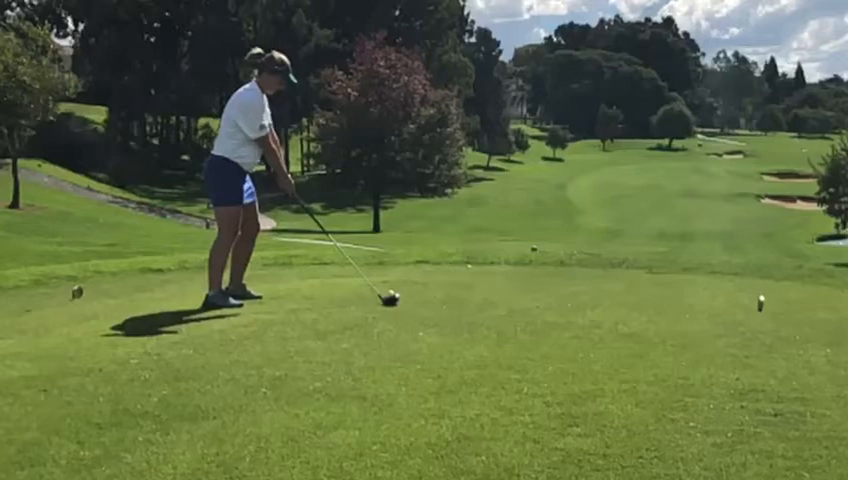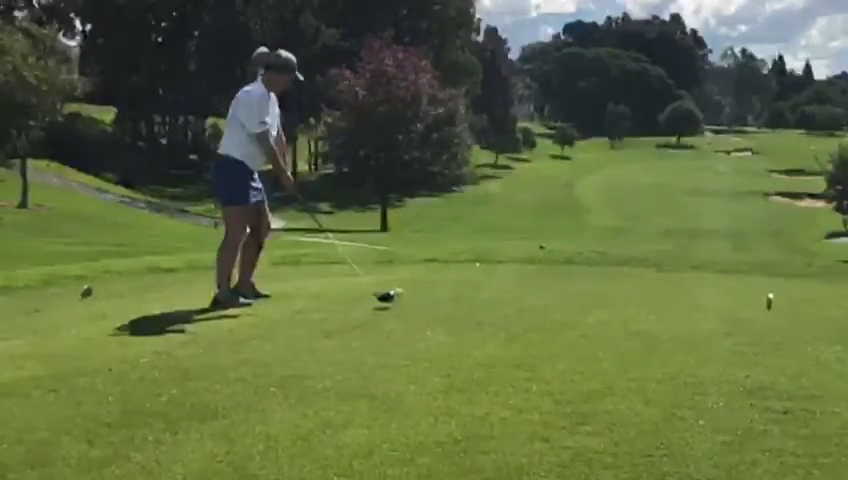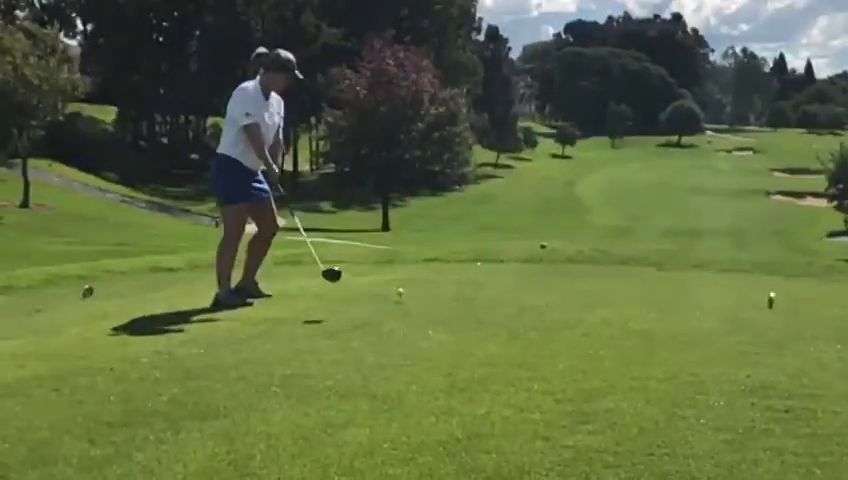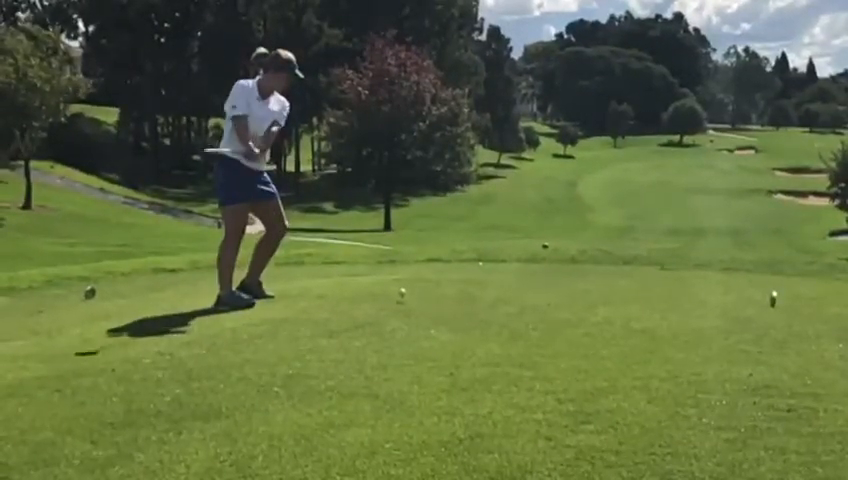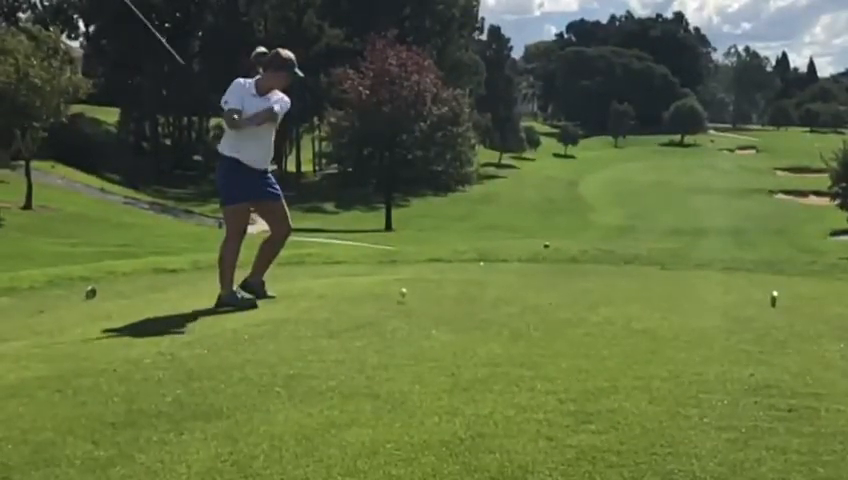
dt=1s
person 1, frame 1
left shoulder: (259, 97)
right shoulder: (249, 99)
left elbow: (273, 138)
right elbow: (265, 144)
left wrist: (283, 173)
right wrist: (283, 176)
left hip: (239, 171)
right hip: (225, 169)
left knee: (251, 228)
right knee: (228, 233)
left ankle: (235, 286)
right ankle: (214, 293)
person 1, frame 2
left shoulder: (269, 97)
right shoulder: (253, 96)
left elbow: (278, 138)
right elbow: (265, 142)
left wrist: (284, 171)
right wrist: (283, 174)
left hip: (247, 170)
right hip: (232, 169)
left knee: (261, 228)
right knee: (236, 232)
left ankle: (244, 285)
right ankle: (223, 293)
person 1, frame 3
left shoulder: (277, 102)
right shoulder: (246, 92)
left elbow: (276, 138)
right elbow: (253, 135)
left wrist: (275, 167)
right wrist: (269, 165)
left hip: (252, 170)
right hip: (231, 167)
left knee: (270, 227)
right knee: (234, 231)
left ankle: (246, 283)
right ankle: (223, 293)
person 1, frame 4
left shoulder: (282, 104)
right shoulder: (242, 88)
left elbow: (272, 132)
right elbow: (240, 124)
left wrist: (259, 150)
right wrist: (249, 148)
left hip: (257, 171)
right hip: (232, 168)
left knee: (278, 227)
right knee: (235, 232)
left ankle: (251, 282)
right ankle: (225, 292)
person 1, frame 5
left shoulder: (281, 101)
right shoulder: (239, 87)
left elbow: (266, 116)
right elbow: (231, 118)
left wrist: (245, 122)
right wrist: (235, 121)
left hip: (260, 170)
right hip: (234, 166)
left knee: (283, 228)
right knee: (236, 232)
left ankle: (254, 280)
right ankle: (226, 292)
